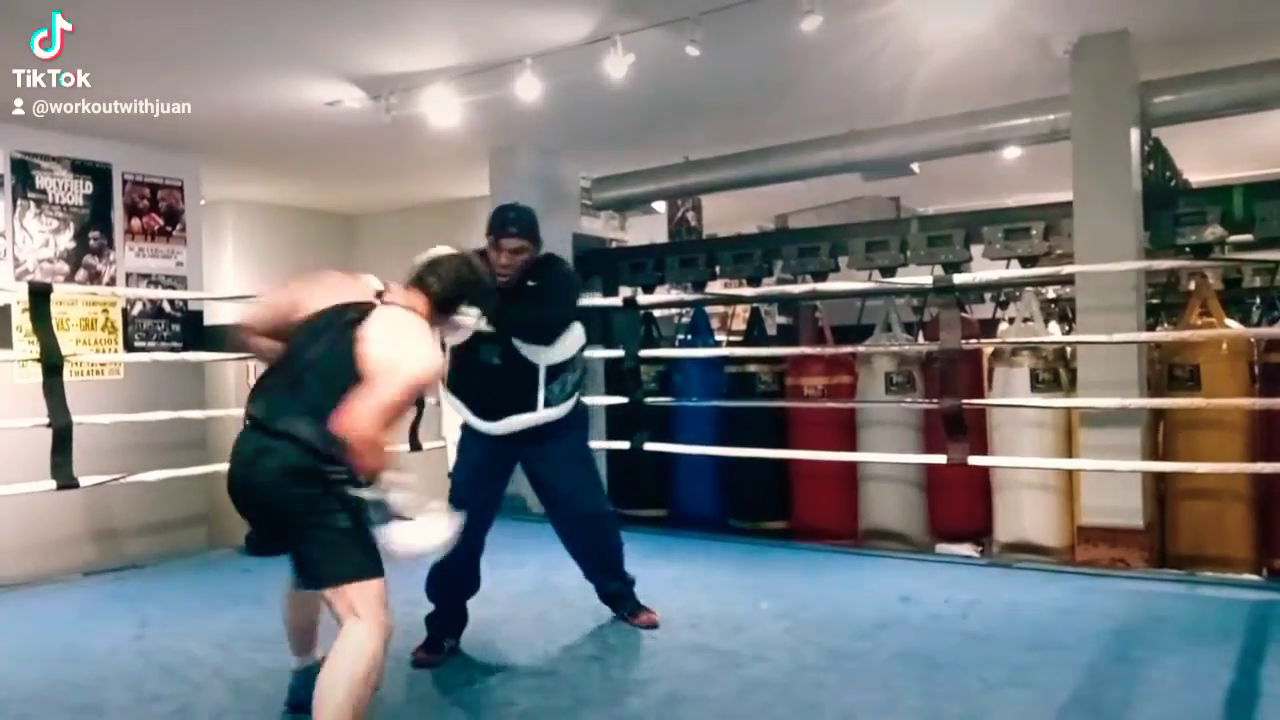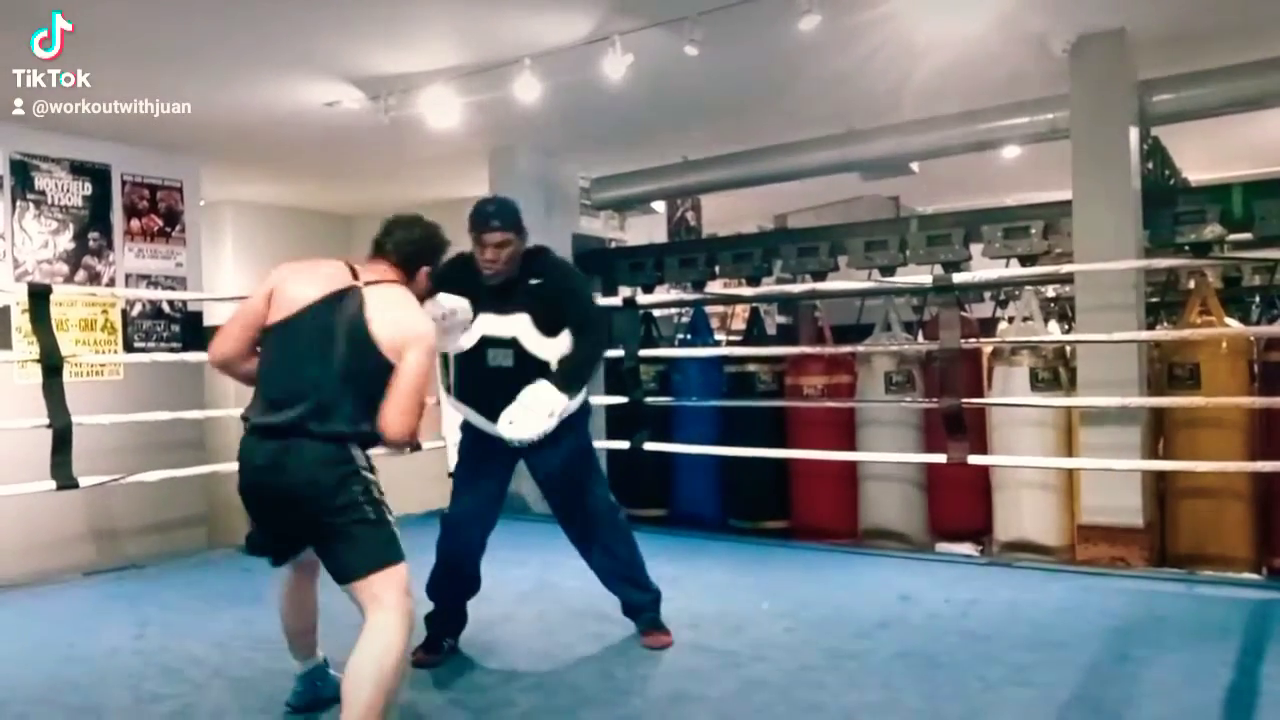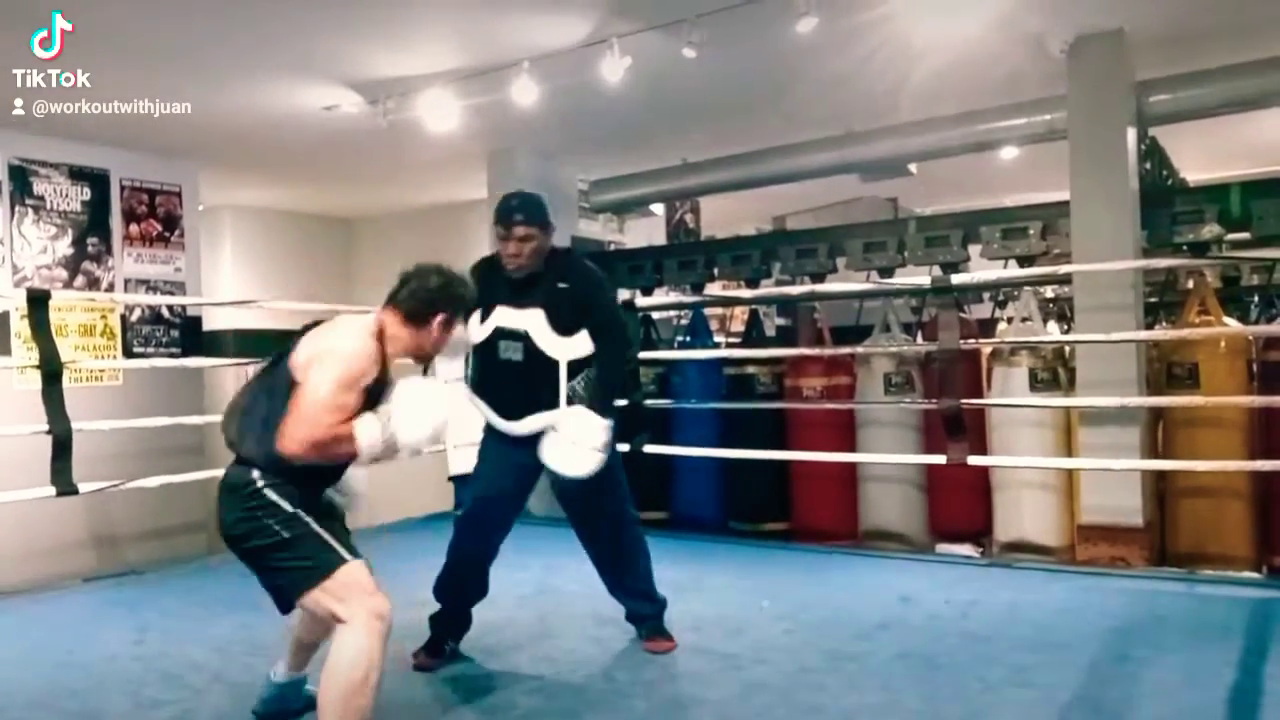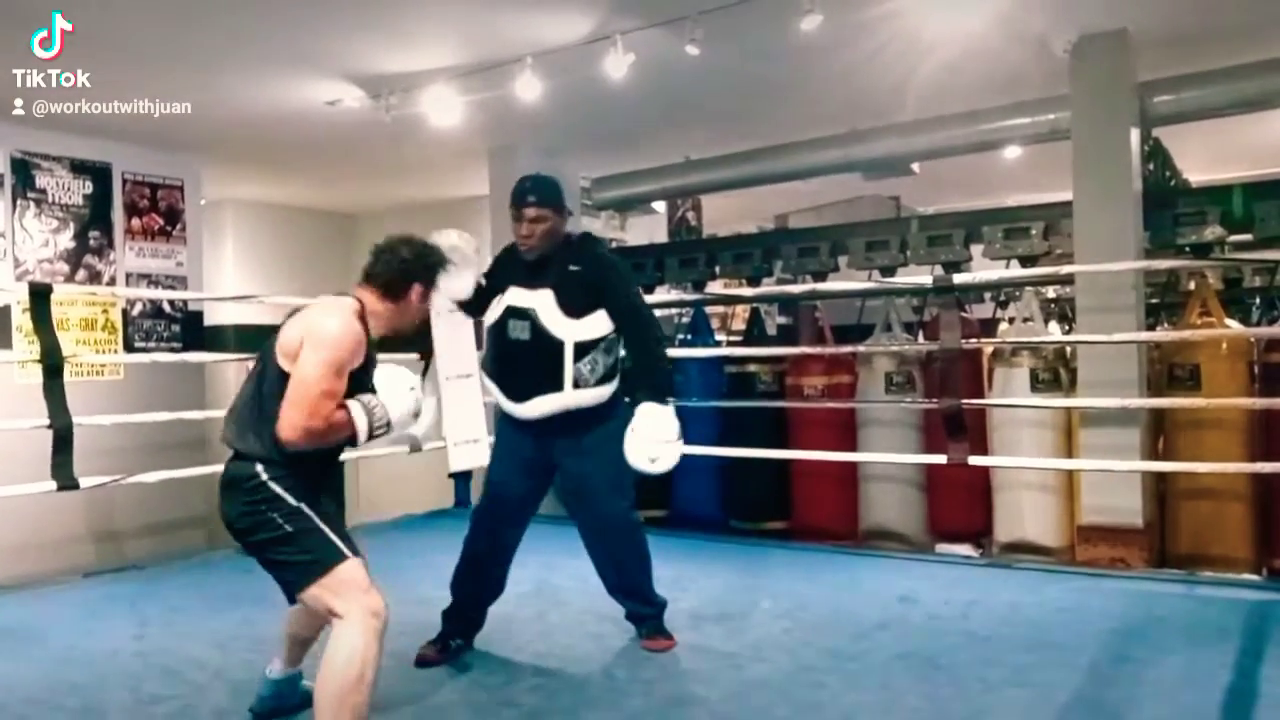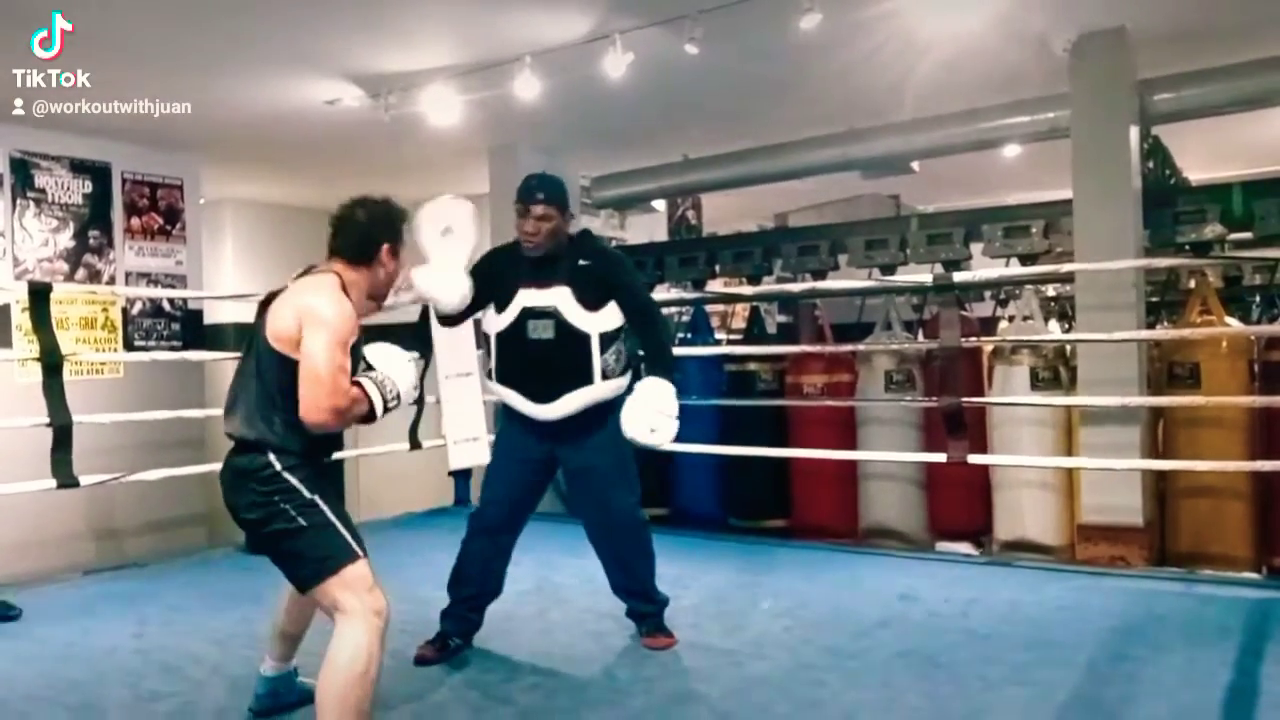
dt=0.2s
person 1, frame 1
left shoulder: (336, 287)
right shoulder: (423, 352)
left elbow: (252, 329)
right elbow: (355, 430)
left hip: (254, 459)
right hip: (314, 477)
left knee: (312, 568)
right knee: (367, 619)
left ankle: (307, 679)
person 1, frame 2
left shoulder: (296, 275)
right shoulder: (414, 322)
left elbow: (225, 352)
right elbow: (399, 430)
left hip: (260, 458)
right hip: (327, 466)
left knee: (303, 560)
right knee: (393, 608)
left ankle: (312, 677)
person 1, frame 3
left shoulder: (366, 339)
right shoulder: (355, 346)
right elbow: (300, 441)
right wrist: (388, 436)
left hip: (287, 494)
right hip: (264, 498)
left knee: (342, 584)
right knee: (366, 612)
person 1, frame 4
left shoulder: (345, 317)
right shoulder: (338, 327)
right elbow: (298, 429)
right wrist: (376, 412)
left hip: (285, 483)
right hip: (266, 489)
left knee: (335, 581)
right knee: (363, 610)
person 1, frame 5
left shoulder: (320, 291)
right shoulder: (325, 304)
right elbow: (320, 412)
right wrist: (383, 386)
left hip: (278, 470)
right hip: (275, 474)
left knee: (312, 577)
right knee: (363, 608)
person 2, frame 1
left shoulder: (556, 278)
left elbow: (540, 328)
left hip: (550, 423)
right hip: (482, 424)
left knee: (586, 512)
right knee: (462, 522)
left ankle: (621, 596)
right ankle: (444, 628)
person 2, frame 2
left shoulder: (554, 275)
right shoulder: (454, 275)
left elbow: (593, 337)
left wrist: (556, 388)
right wrist: (433, 321)
left hip: (554, 421)
right hip: (484, 425)
left knee: (593, 515)
right knee: (462, 526)
left ankle: (645, 609)
right ankle: (443, 629)
person 2, frame 3
left shoulder: (581, 279)
right shoulder: (485, 275)
left elbow: (618, 350)
right elbow: (461, 329)
left wrist: (595, 413)
left hip: (574, 428)
right hip: (506, 430)
left knee: (608, 522)
right knee: (476, 527)
left ankle: (649, 617)
right ankle: (446, 631)
person 2, frame 4
left shoulder: (594, 264)
right shoulder: (509, 262)
left elbow: (643, 331)
right elbow: (478, 307)
left wrist: (656, 401)
left hip: (588, 422)
right hip: (519, 422)
left knee: (611, 521)
right knee: (492, 520)
left ankle: (648, 617)
right ankle: (457, 628)
person 2, frame 5
left shoulder: (599, 261)
right shoulder: (499, 264)
left elbow: (647, 318)
right elbow: (452, 314)
left wrist: (658, 378)
right wrist: (443, 281)
left hip: (594, 420)
right hip: (522, 421)
left knee: (616, 518)
right knee: (491, 520)
left ankle: (649, 615)
right ankle: (456, 626)
